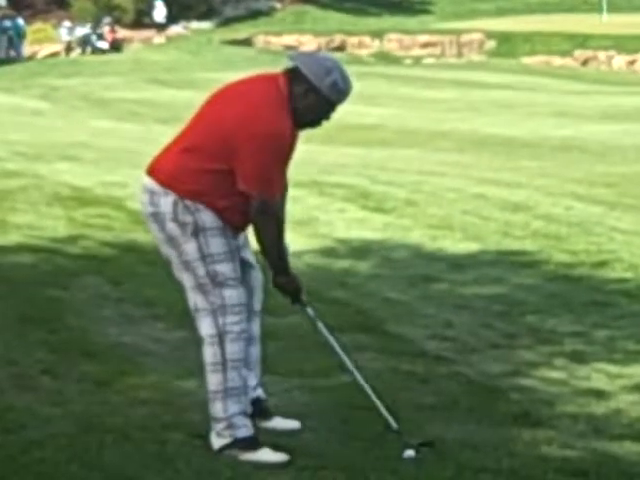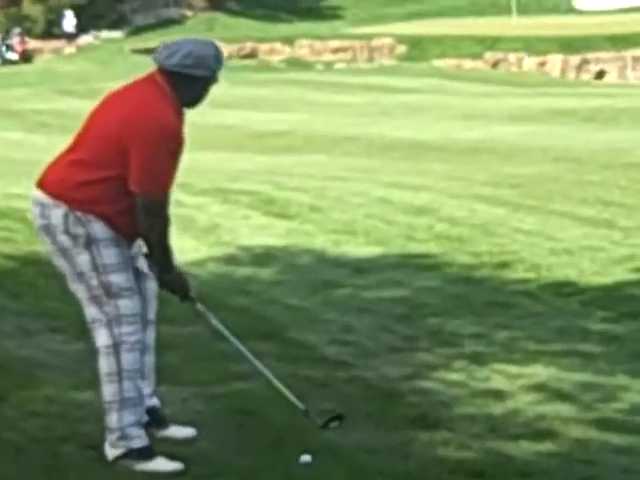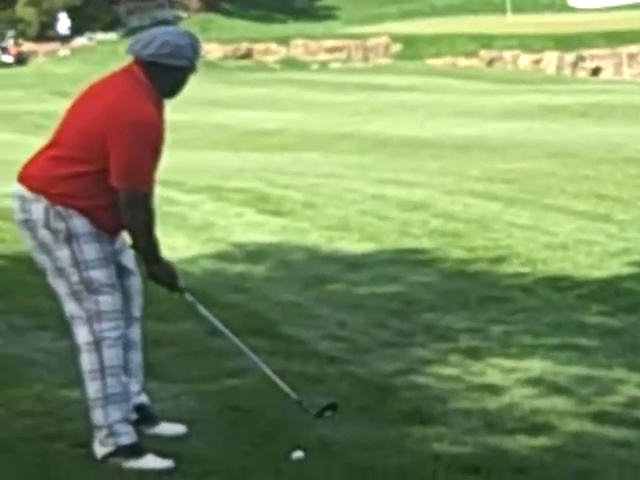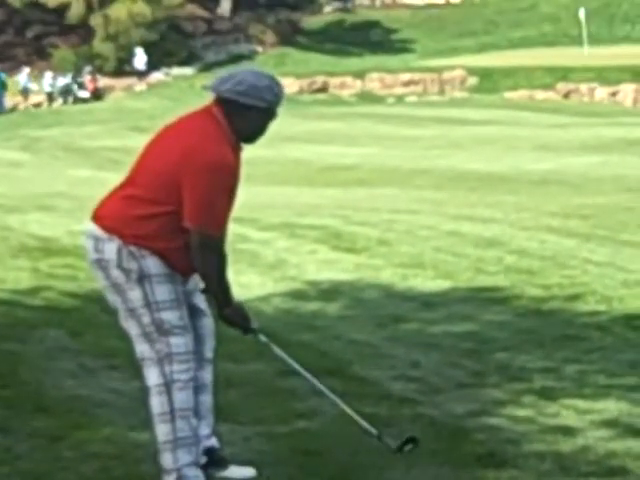
dt=0.7s
person 1, frame 1
left shoulder: (275, 95)
right shoulder: (268, 122)
left elbow: (273, 189)
right elbow: (262, 208)
left wrist: (278, 260)
right wrist: (282, 272)
left hip: (205, 204)
right hip: (181, 205)
left knee: (246, 295)
right knee: (225, 312)
left ankle: (247, 401)
right ankle: (230, 431)
person 1, frame 2
left shoulder: (151, 94)
right shoulder: (158, 121)
left elbow: (146, 200)
right elbow: (150, 208)
left wrist: (154, 259)
right wrist: (166, 267)
left hip: (97, 213)
right hip: (74, 216)
left knee: (140, 306)
right knee: (120, 322)
left ankle: (144, 411)
right ankle: (125, 441)
person 1, frame 3
left shoulder: (129, 86)
right shoulder: (137, 114)
left elbow: (130, 193)
right elbow: (133, 202)
left wrist: (142, 253)
right wrist: (153, 260)
left hip: (83, 208)
right hip: (56, 211)
left knee: (125, 304)
right knee: (100, 320)
left ankle: (131, 408)
right ankle: (113, 438)
person 1, frame 4
left shoulder: (209, 126)
right shoulder: (213, 156)
left elbow: (202, 238)
right elbow: (205, 244)
left wrist: (214, 294)
right wrist: (225, 302)
left hip: (157, 248)
right hip: (128, 251)
left knee: (198, 346)
right knee: (172, 363)
